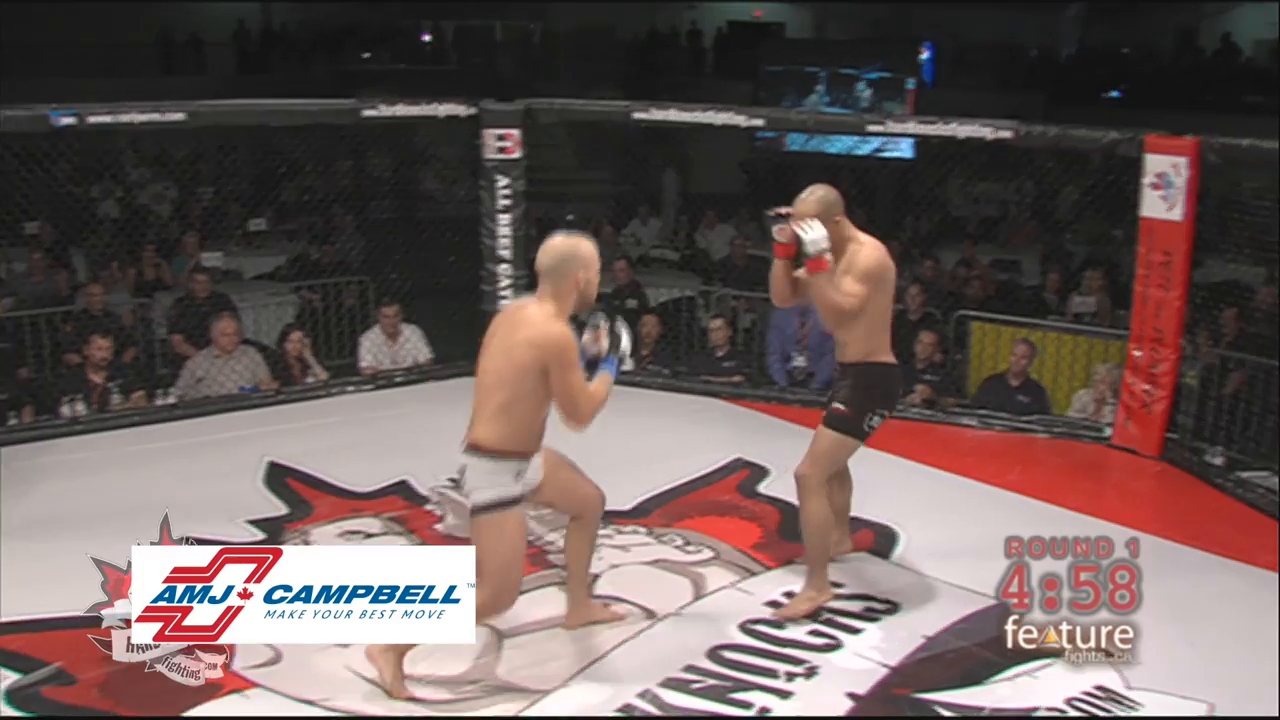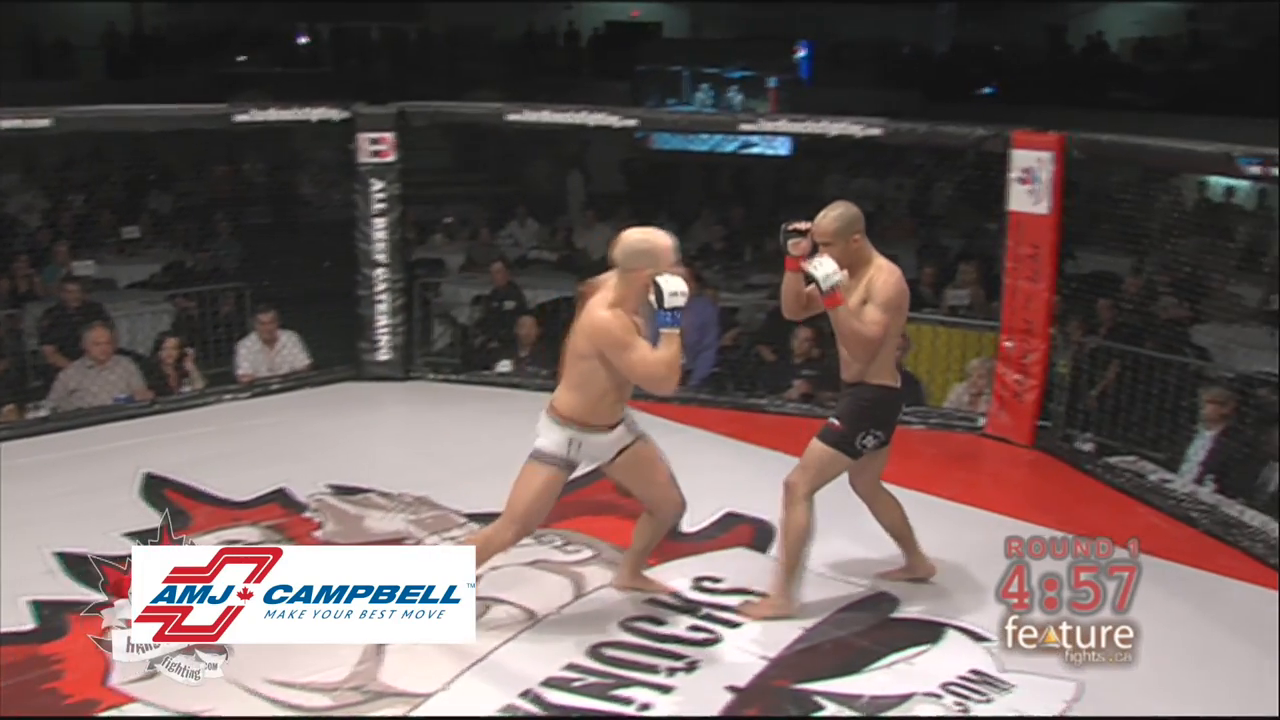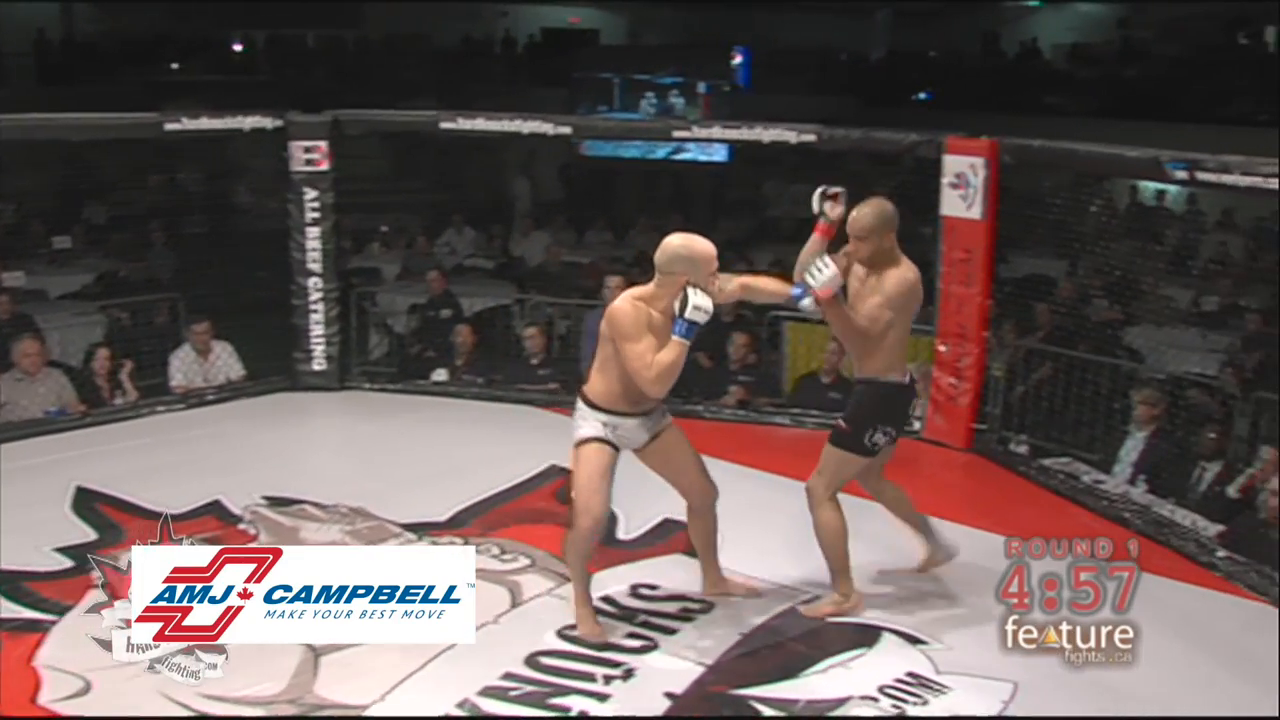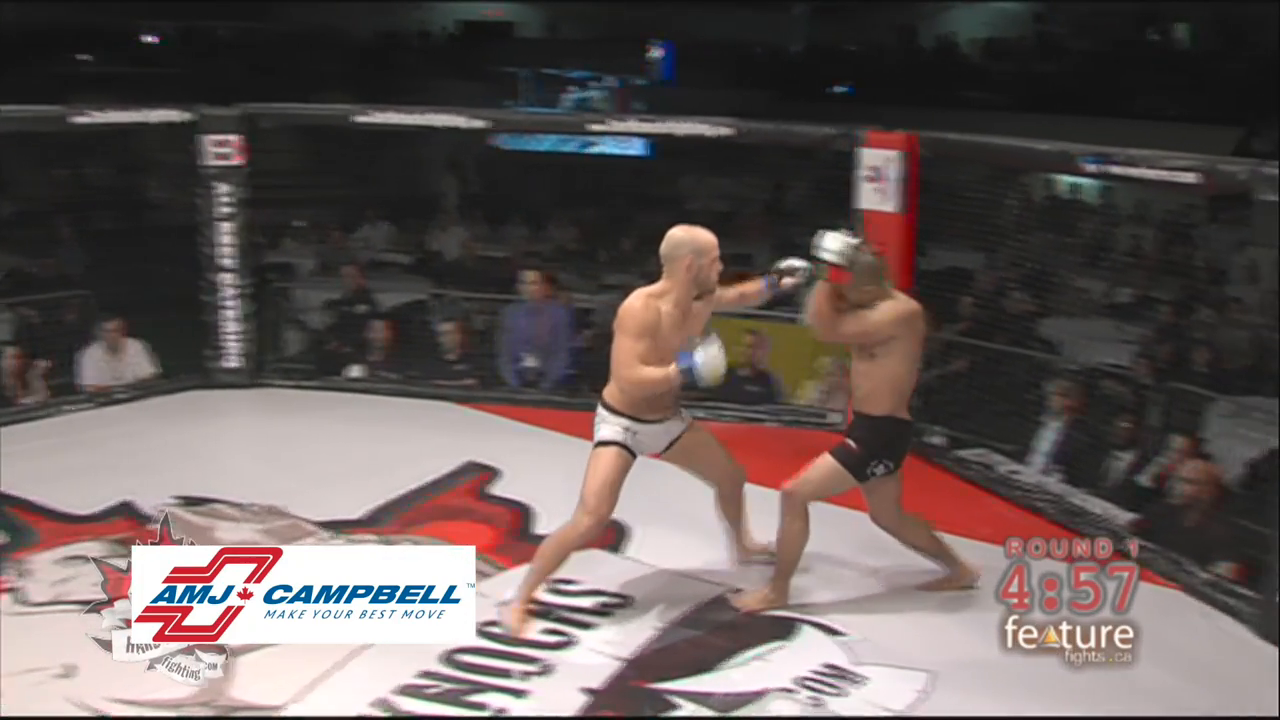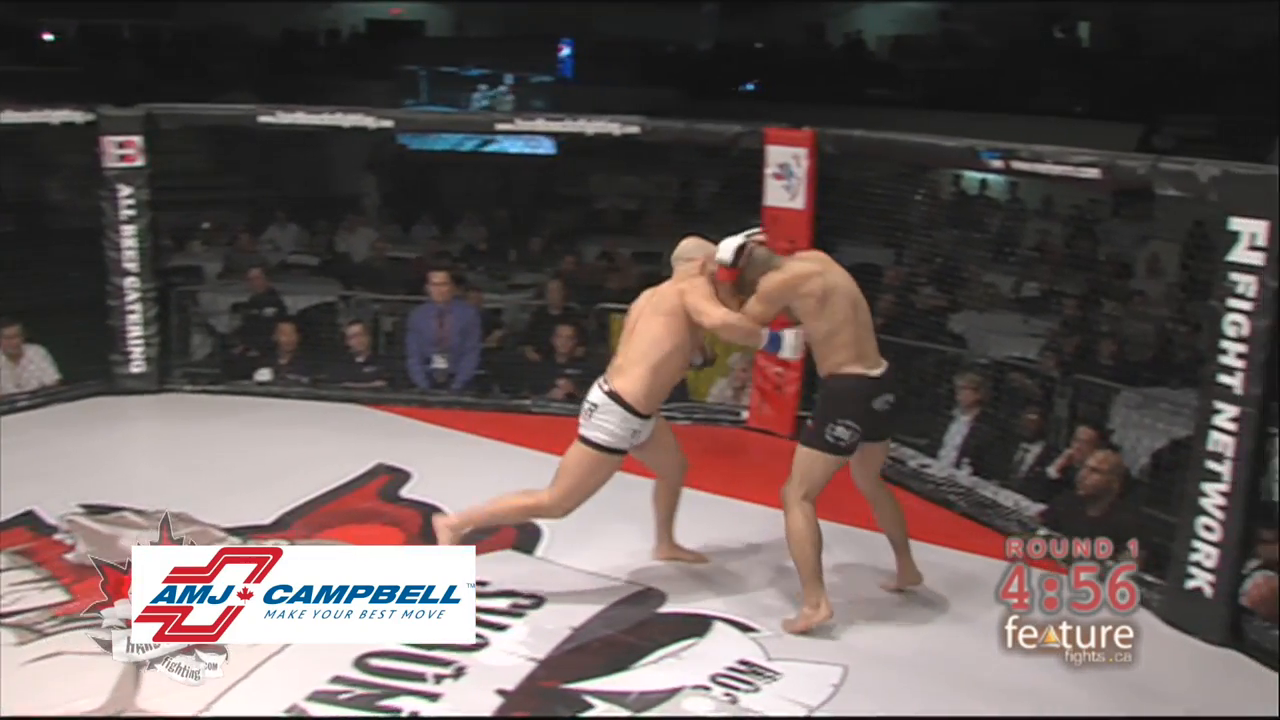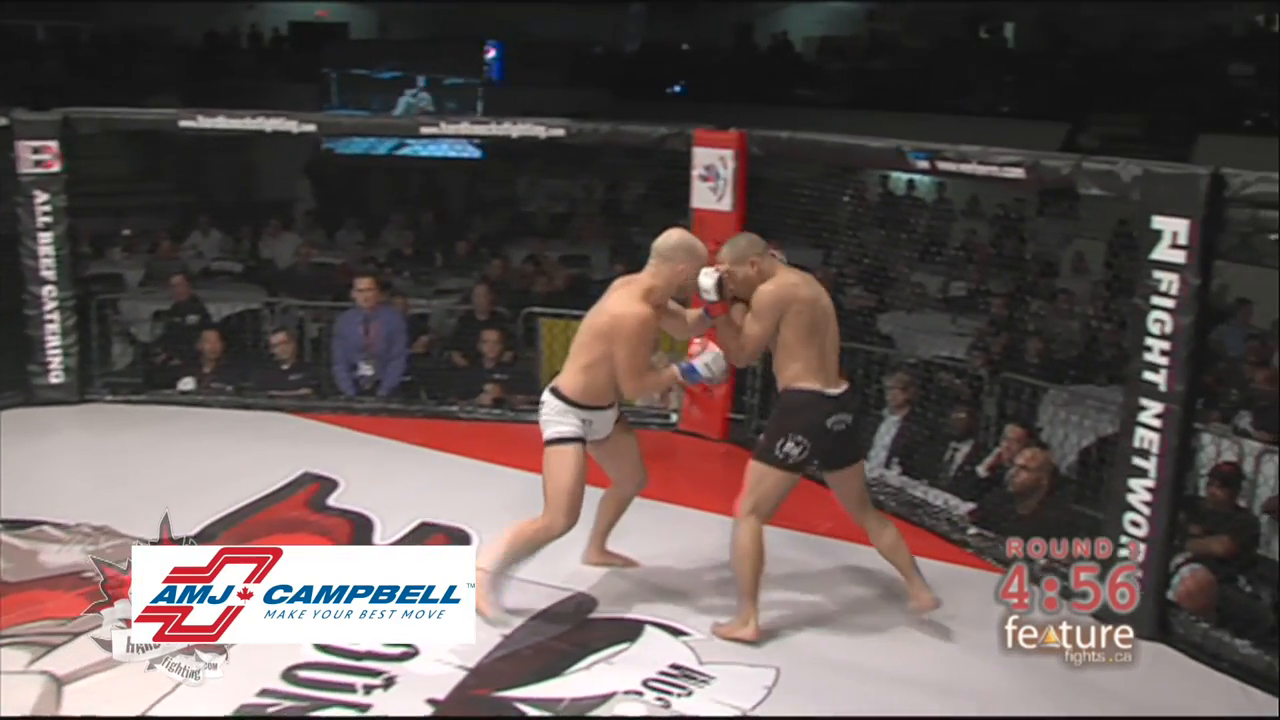
dt=0.7s
person 1, frame 1
left shoulder: (869, 256)
right shoulder: (830, 255)
left elbow: (833, 318)
right elbow: (783, 297)
left wrist: (816, 258)
right wrist: (783, 245)
left hip: (871, 378)
right hip: (849, 371)
left knee: (809, 475)
right knee: (829, 466)
left ankle: (816, 586)
right ankle: (840, 537)
person 1, frame 2
left shoulder: (886, 281)
right shoulder: (845, 274)
left elbow: (863, 349)
right elbow: (793, 310)
left wrist: (834, 296)
right wrist: (795, 260)
left hip: (870, 400)
right hip: (868, 396)
left knee: (798, 486)
right knee: (867, 485)
left ankle: (782, 595)
right ankle: (917, 562)
person 1, frame 3
left shoulder: (901, 279)
right shoulder: (858, 259)
left elbow: (858, 339)
right elbow: (802, 276)
left wrist: (827, 298)
right wrist: (825, 224)
left hip: (879, 395)
right hip: (884, 389)
left knee: (820, 489)
right knee: (870, 481)
left ankle: (844, 594)
right ankle: (935, 544)
person 1, frame 4
left shoulder: (902, 313)
right shoulder: (871, 305)
left elbow: (827, 331)
right elbow: (817, 320)
left wrist: (832, 271)
right wrist: (836, 269)
left hip: (881, 432)
right hip: (873, 427)
left knee: (794, 494)
right knee: (889, 515)
left ankle: (777, 589)
right ankle: (960, 571)
person 1, frame 5
left shoulder: (782, 281)
right shoulder: (812, 260)
left wrist: (725, 273)
right wrist: (745, 261)
left hip: (846, 392)
right hip: (879, 385)
left knee: (797, 496)
right knee: (869, 483)
left ankle: (815, 604)
right ankle: (906, 569)
person 1, frame 6
left shoulder: (771, 292)
right shoulder: (806, 283)
left elbow: (742, 356)
right elbow: (752, 333)
left wrist: (717, 306)
right wrist: (736, 301)
left hip: (801, 409)
right hip: (838, 405)
left knee: (749, 513)
right knee: (863, 510)
left ankle: (746, 620)
right ankle: (920, 592)
person 2, frame 1
left shoulder: (518, 311)
right shoulder: (554, 336)
right elbow: (580, 414)
left wrist: (581, 352)
right wrist: (610, 362)
left hip: (522, 457)
right hip: (495, 469)
left knee: (590, 503)
right knee: (499, 595)
left ankle: (579, 606)
right ankle: (389, 649)
person 2, frame 2
left shoulder: (613, 283)
right shoulder: (606, 322)
left elbow: (588, 289)
right elbow: (665, 383)
right wrist: (670, 316)
left hip: (614, 430)
right hip: (565, 436)
left knee: (670, 505)
right knee: (511, 531)
left ankle: (630, 573)
person 2, frame 3
left shoulder: (688, 296)
right shoulder: (627, 311)
left elbow: (744, 285)
right elbow: (656, 383)
left wrist: (798, 293)
right wrist: (686, 328)
left hip: (646, 417)
right hip: (600, 419)
left knee: (704, 494)
right knee: (591, 519)
left ankle: (713, 578)
right ankle: (582, 599)
person 2, frame 4
left shoulder: (703, 300)
right shoulder: (640, 308)
left elbow: (740, 294)
right elbow: (627, 379)
left wrist: (777, 278)
right wrist: (688, 368)
left hip: (669, 419)
right hip: (622, 422)
left knee: (731, 478)
right knee: (589, 520)
left ankle: (742, 546)
right ankle: (520, 600)
person 2, frame 5
left shoulder: (651, 296)
right shoulder: (692, 287)
right elbow: (718, 321)
left wrist: (688, 356)
right wrist: (774, 340)
left hip: (629, 410)
right hip: (616, 415)
left knee: (675, 469)
right knee: (554, 503)
left ankle: (665, 545)
right ankle: (454, 525)
person 2, frame 6
left shoulder: (637, 286)
right shoulder: (635, 313)
left elbow: (685, 323)
right elbow: (635, 387)
right wrist: (690, 373)
left hip: (603, 411)
right hip: (567, 412)
left knee: (632, 482)
right knee: (559, 520)
left ankle: (597, 550)
right ankle: (485, 575)
